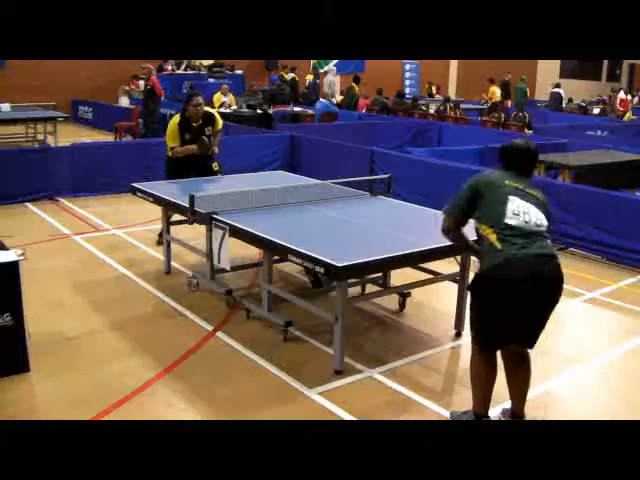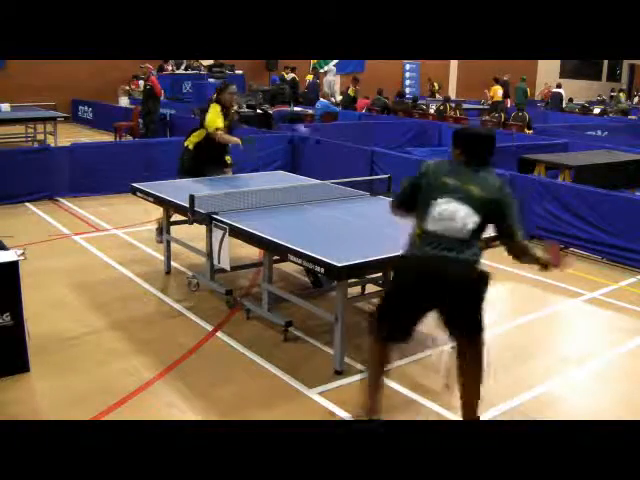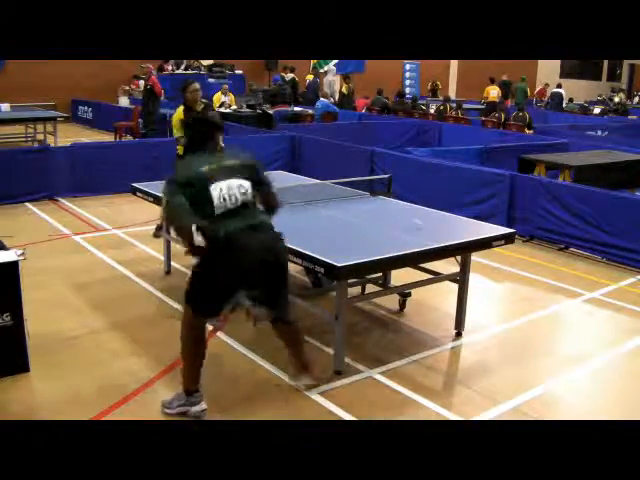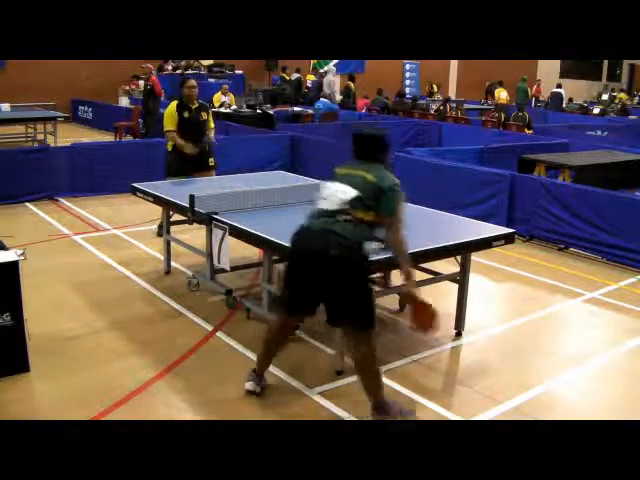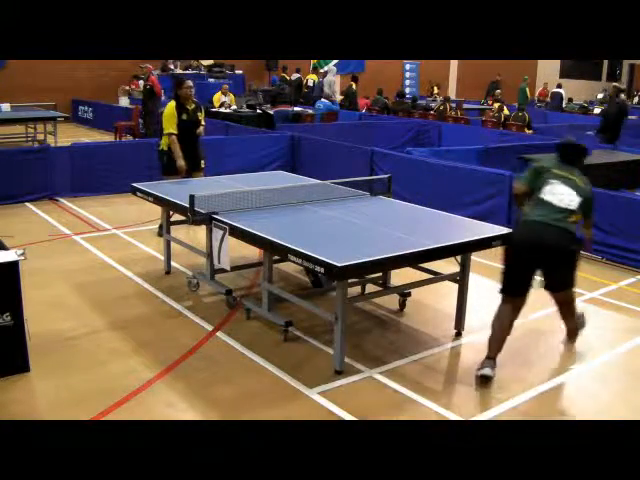
dt=1s
person 1, frame 1
left shoulder: (483, 181)
right shoulder: (536, 195)
left elbow: (449, 228)
left wrist: (472, 249)
left hip: (507, 275)
right hip: (548, 272)
left knee: (483, 344)
right knee: (518, 345)
left ankle: (476, 415)
right ankle: (515, 415)
person 1, frame 2
left shoulder: (429, 170)
right shoulder: (496, 192)
left elbow: (398, 207)
right elbow: (516, 248)
right wrist: (543, 262)
left hip: (415, 269)
right hip: (460, 276)
left knee: (381, 336)
right knee: (469, 343)
left ankle: (370, 412)
right ankle: (470, 418)
person 1, frame 3
left shoulder: (183, 173)
right shoulder: (243, 160)
left elbow: (177, 219)
right elbow: (272, 204)
left wrist: (191, 244)
left hip: (226, 256)
right hip: (267, 246)
left knee: (194, 318)
right knee: (277, 311)
left ankle: (191, 397)
right ankle: (304, 370)
person 1, frame 4
left shoulder: (338, 172)
right shoulder: (388, 182)
right elbow: (394, 231)
right wrist: (409, 280)
left hip: (303, 241)
right hip: (339, 251)
left knee: (289, 317)
right knee: (360, 333)
left ankle: (256, 376)
right ankle: (381, 408)
person 1, frame 5
left shoulder: (541, 167)
right shoulder: (585, 186)
left elbow: (519, 191)
right elbow: (587, 220)
right wrist: (588, 234)
left hip: (525, 235)
right hip: (562, 242)
left knee: (510, 301)
right knee: (561, 290)
left ankle: (489, 362)
right ankle: (572, 328)
person 2, frame 1
left shoulder: (211, 115)
right shoulder: (176, 123)
left elbow: (218, 128)
right elbow: (173, 151)
left wrist: (215, 145)
right wrist: (189, 149)
left hip: (204, 157)
right hip: (180, 160)
right ankle: (164, 232)
person 2, frame 2
left shoulder: (230, 109)
right shoulder: (215, 109)
right elbow: (218, 134)
left wrist: (230, 140)
right wrist: (233, 139)
left hip: (217, 152)
right hip: (196, 151)
right ankle: (162, 226)
person 2, frame 3
left shoulder: (208, 107)
right shoulder: (180, 115)
left elbow: (217, 127)
right elbow: (181, 142)
left wrist: (219, 141)
right wrist: (197, 136)
right hip: (189, 157)
right ankle: (161, 225)
person 2, frame 4
left shoulder: (204, 107)
right shoulder: (174, 108)
left elbow: (209, 128)
right elbow: (169, 134)
left wrist: (210, 135)
right wrist: (184, 145)
left hip: (202, 152)
right hip: (180, 154)
right ankle: (163, 223)
person 2, frame 5
left shoulder: (198, 106)
right shoulder: (172, 108)
left elbow: (201, 122)
right elbow: (171, 135)
left wrist: (201, 128)
right wrist: (179, 158)
left hip: (193, 150)
right hip: (173, 152)
